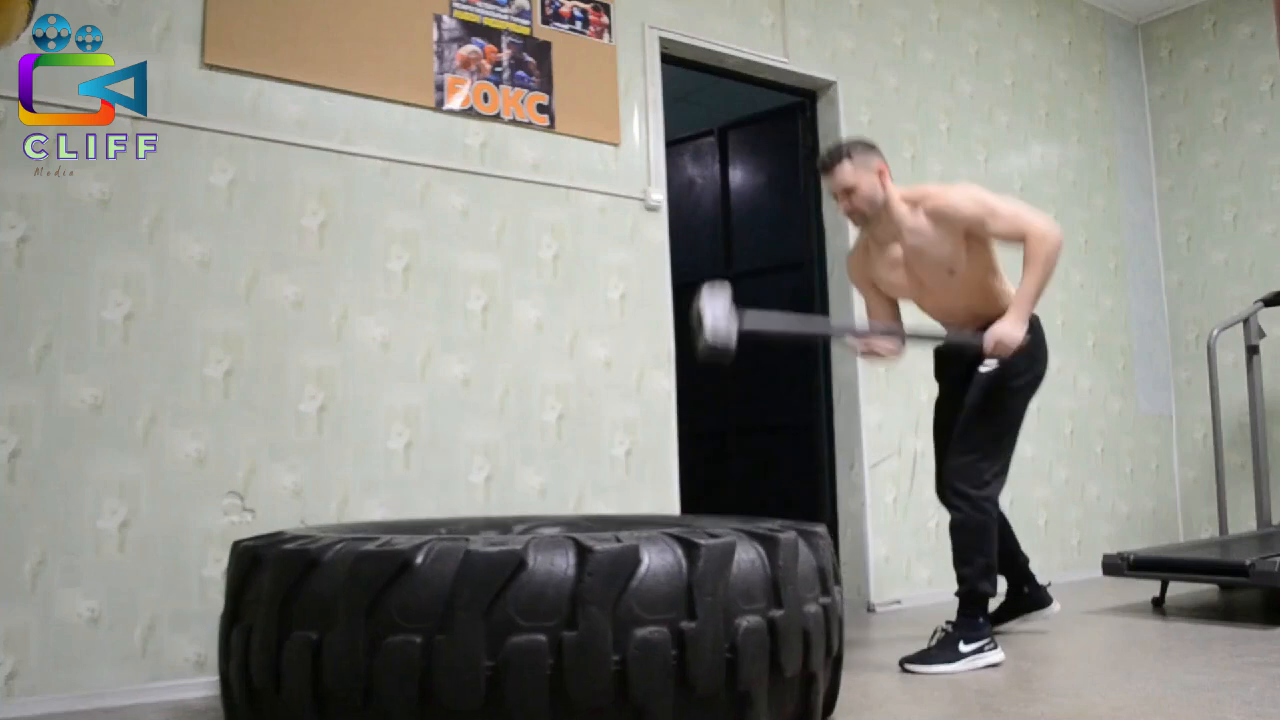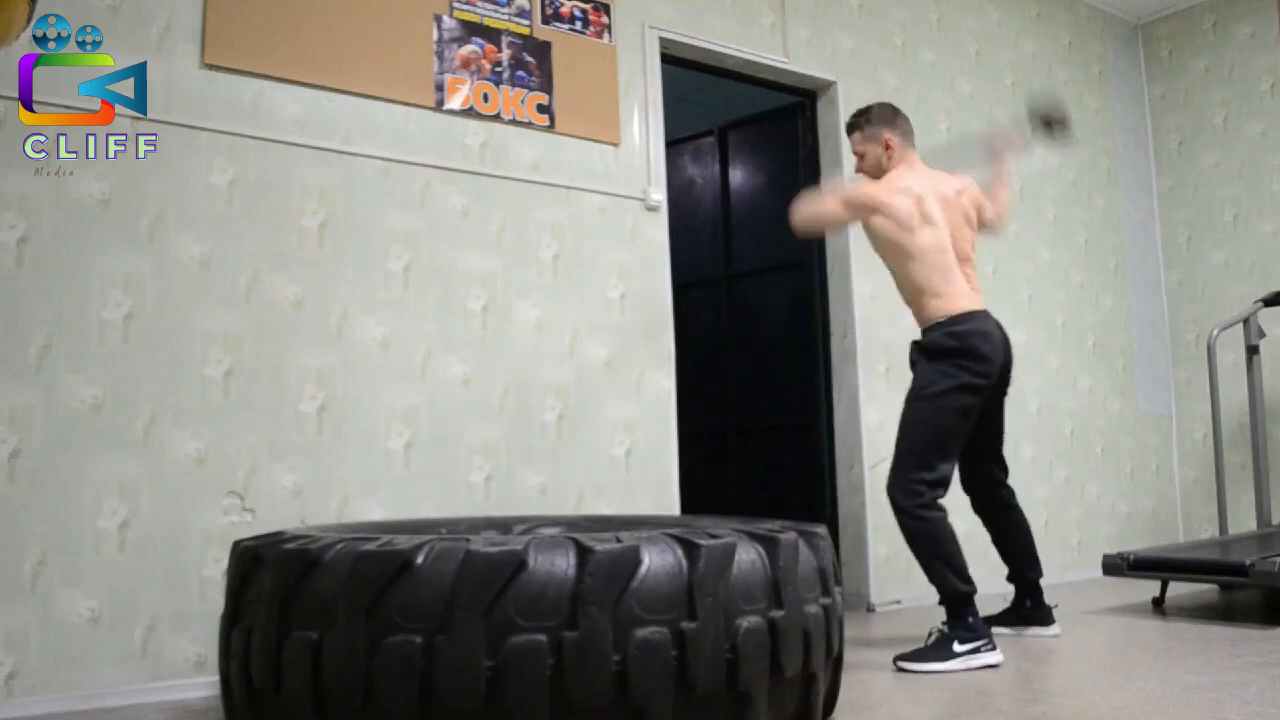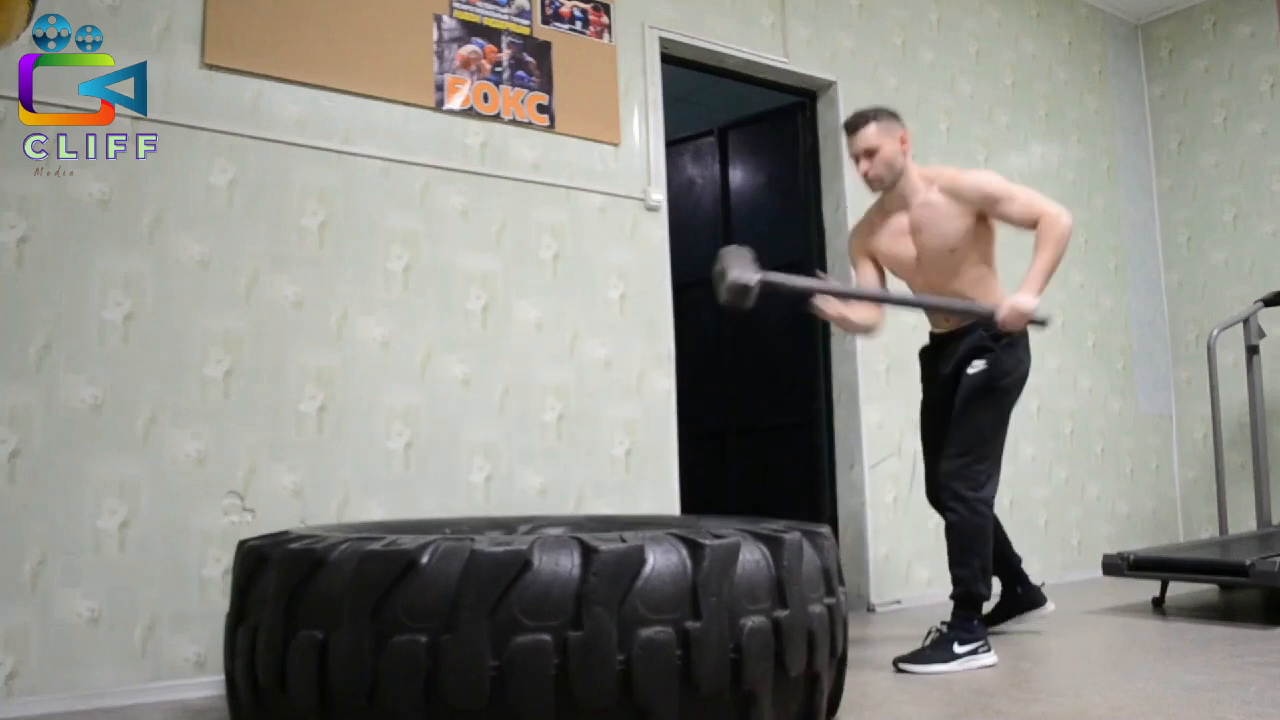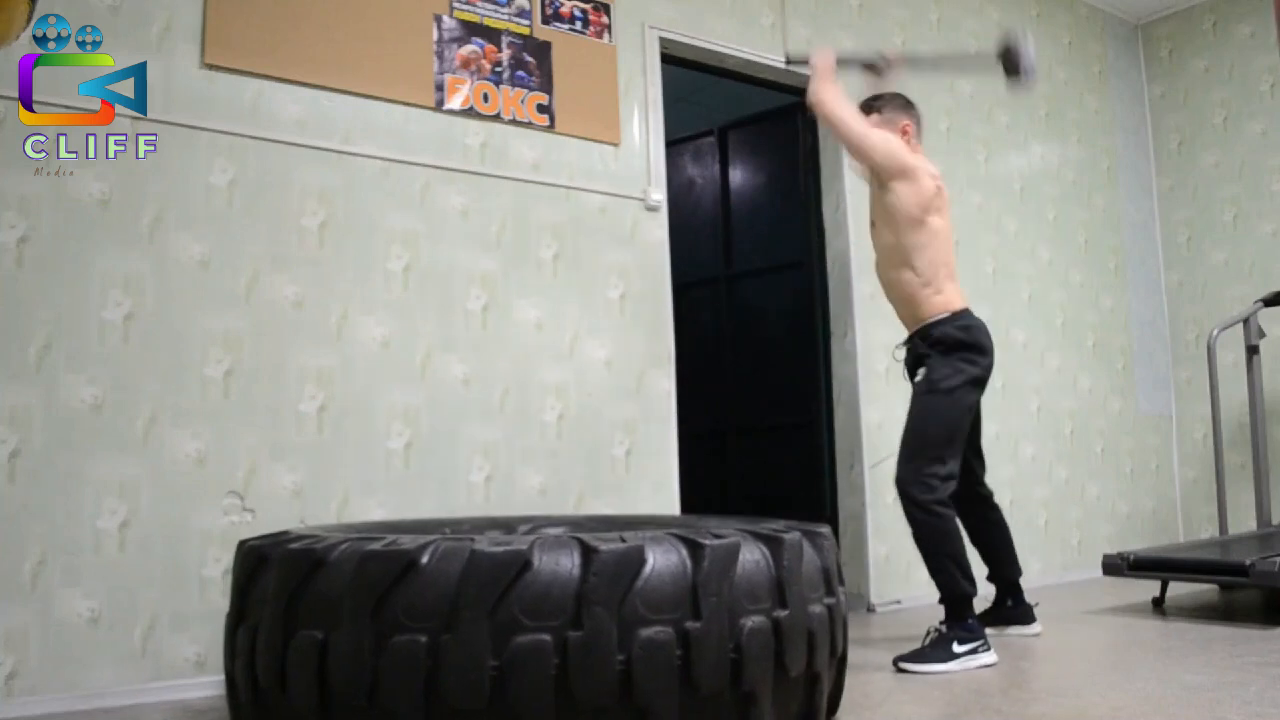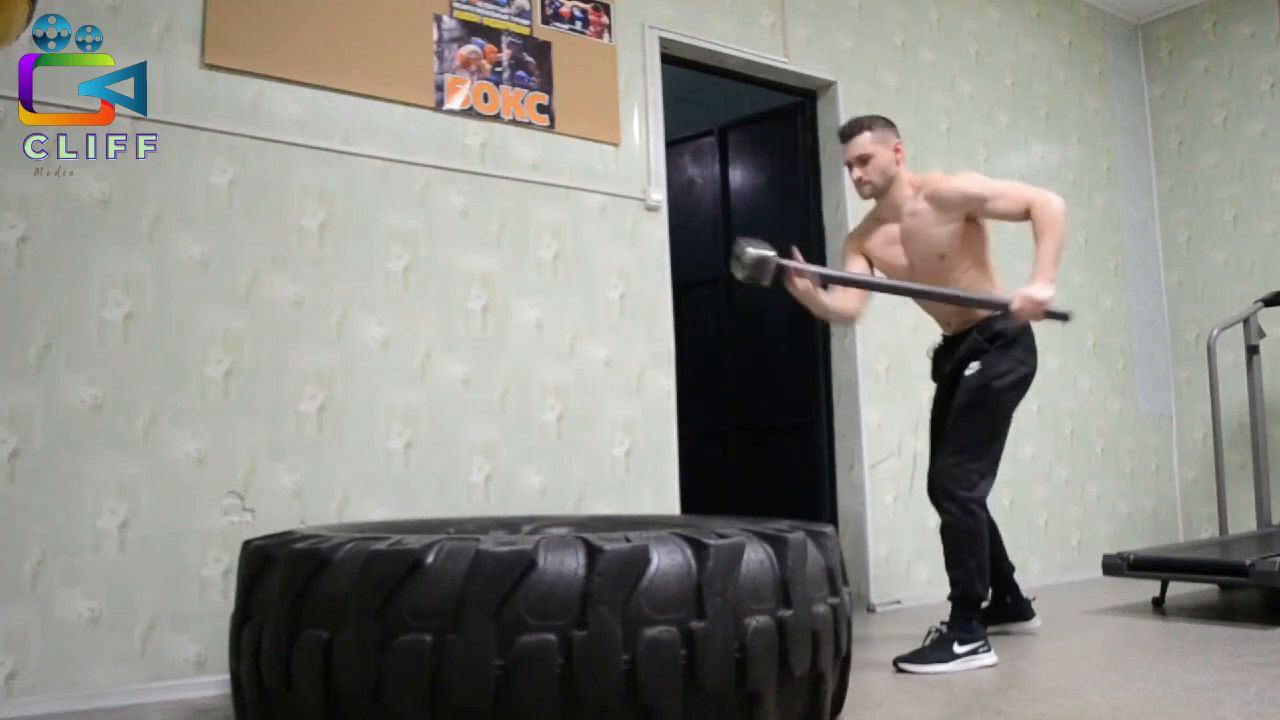
dt=1s
person 1, frame 1
left shoulder: (947, 206)
right shoulder: (864, 262)
left elbow: (1045, 232)
right elbow: (889, 338)
left wrist: (1020, 315)
right wrist: (868, 345)
left hip: (1011, 348)
right hip: (961, 352)
left knee: (969, 480)
right knee: (955, 484)
left ankle: (973, 632)
right ankle: (1025, 591)
person 1, frame 2
left shoulder: (879, 194)
right shoulder: (957, 186)
left elbow: (803, 217)
right elbow: (994, 218)
left wrist: (829, 196)
right wrist: (1003, 161)
left hip: (953, 350)
right hip: (981, 341)
left knee: (911, 489)
right knee: (987, 482)
left ankle: (967, 633)
right ankle: (1032, 604)
person 1, frame 3
left shoulder: (963, 187)
right shoulder: (866, 235)
left elbow: (1053, 219)
right elbow: (870, 313)
left wrist: (1029, 292)
right wrist: (838, 312)
left hip: (996, 344)
right hip: (943, 352)
left knee: (962, 482)
right knee: (945, 487)
left ankle: (970, 632)
right ankle: (1019, 590)
person 1, frame 4
left shoulder: (904, 163)
right shoulder: (892, 177)
left elbow: (828, 108)
right elbow: (843, 126)
left wrist: (825, 70)
right wrist: (881, 79)
left hip: (953, 346)
right hip: (936, 348)
left knee: (921, 483)
right knee: (964, 485)
left ankle: (965, 632)
right ankle: (1012, 605)
person 1, frame 5
left shoulder: (947, 192)
right shoulder: (862, 240)
left elbow: (1047, 202)
right elbow: (849, 307)
left wrist: (1040, 281)
right wrist: (814, 294)
left hip: (1001, 344)
right hip: (957, 352)
left knee: (955, 481)
right knee: (951, 484)
left ankle: (967, 634)
right ankle: (1008, 601)
